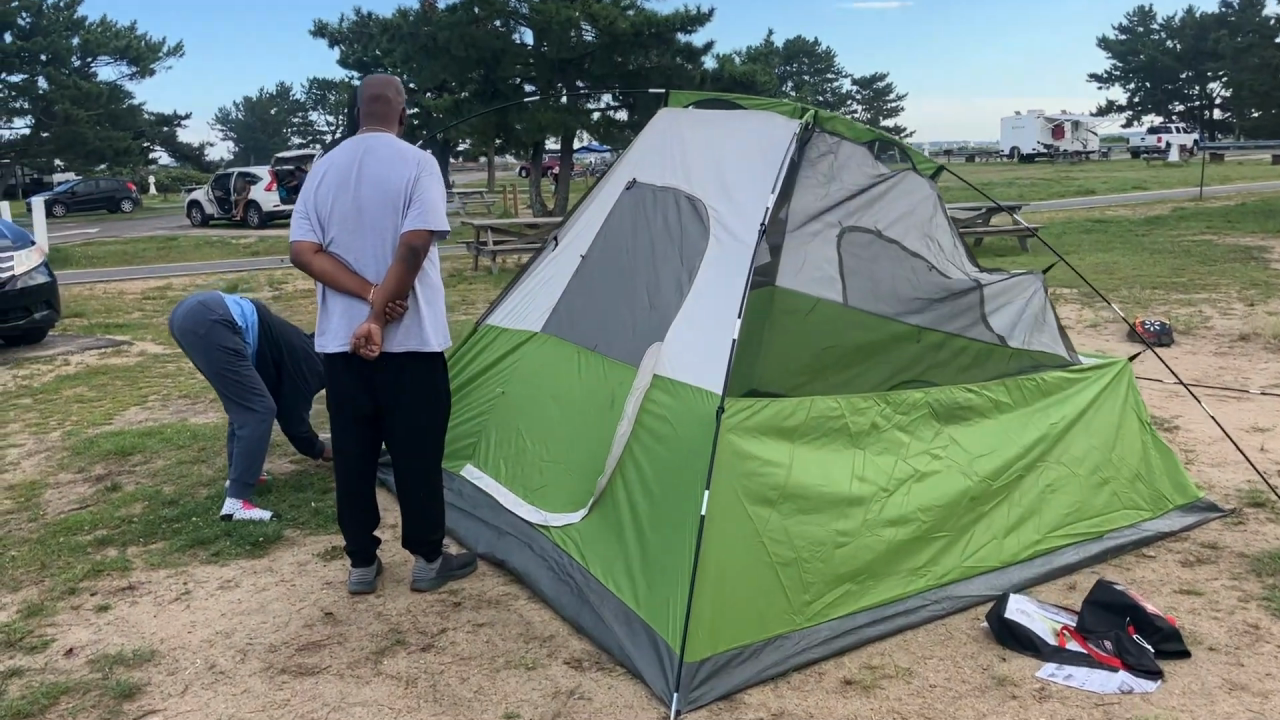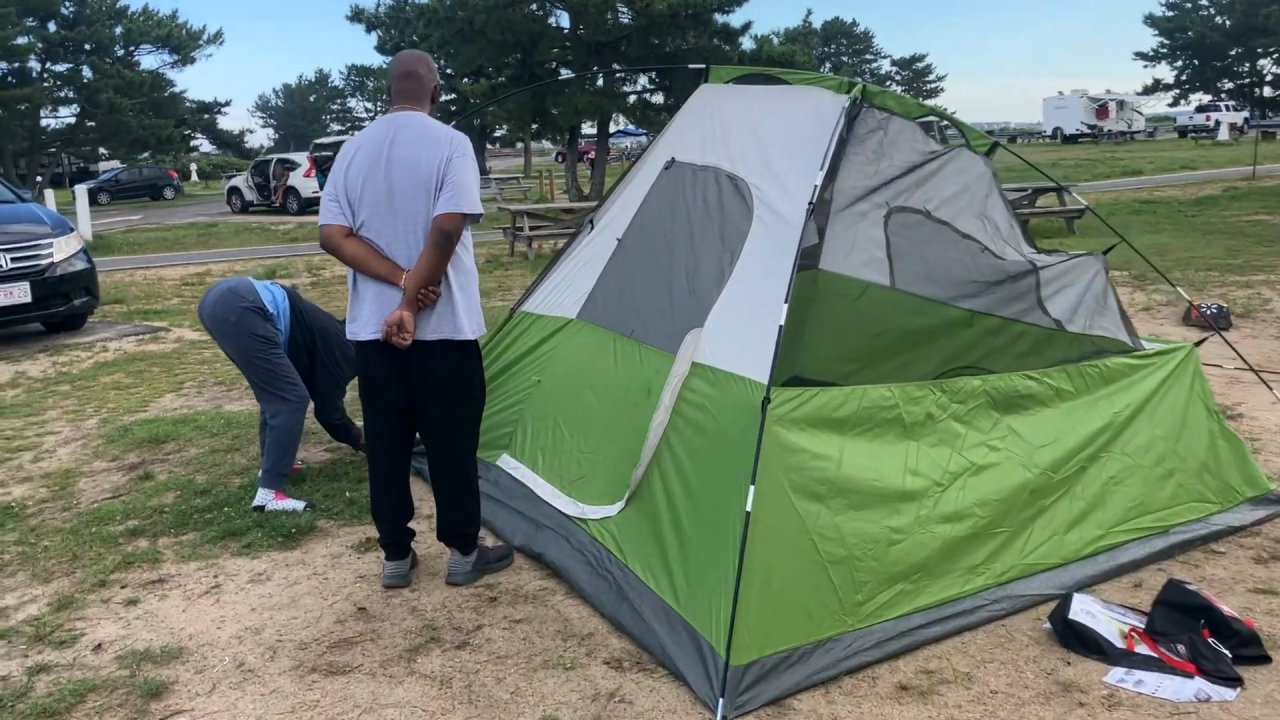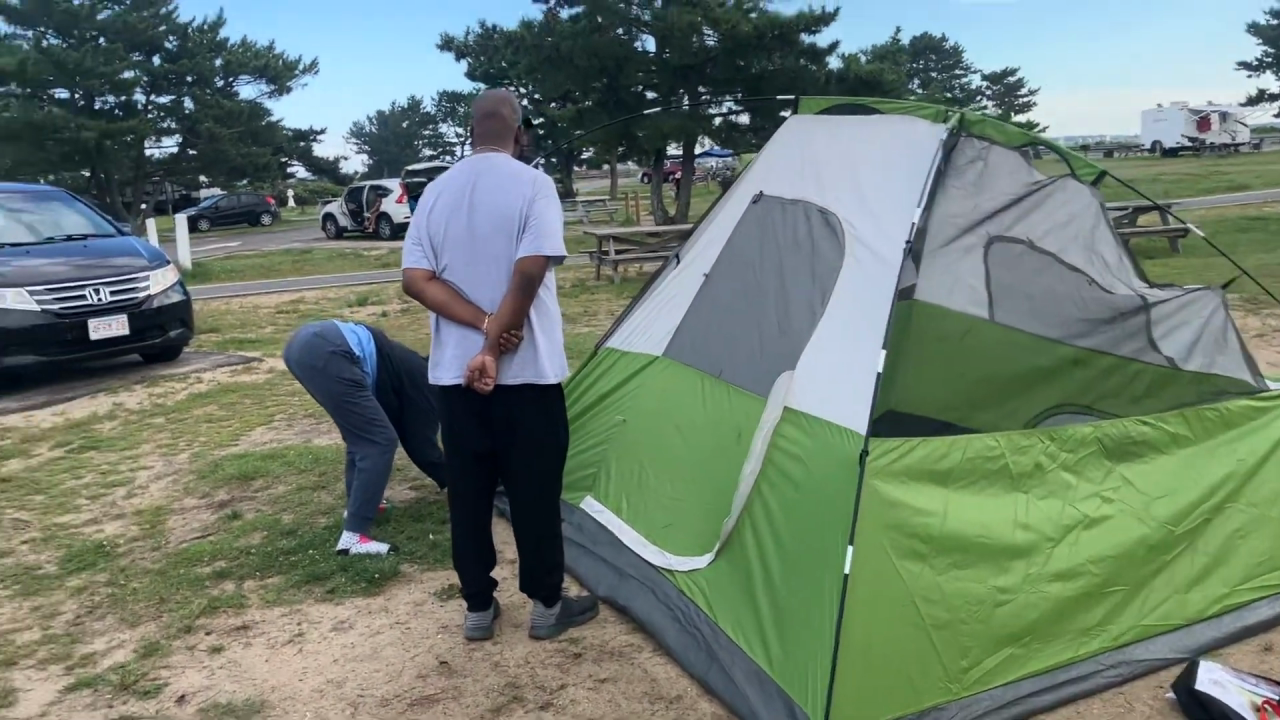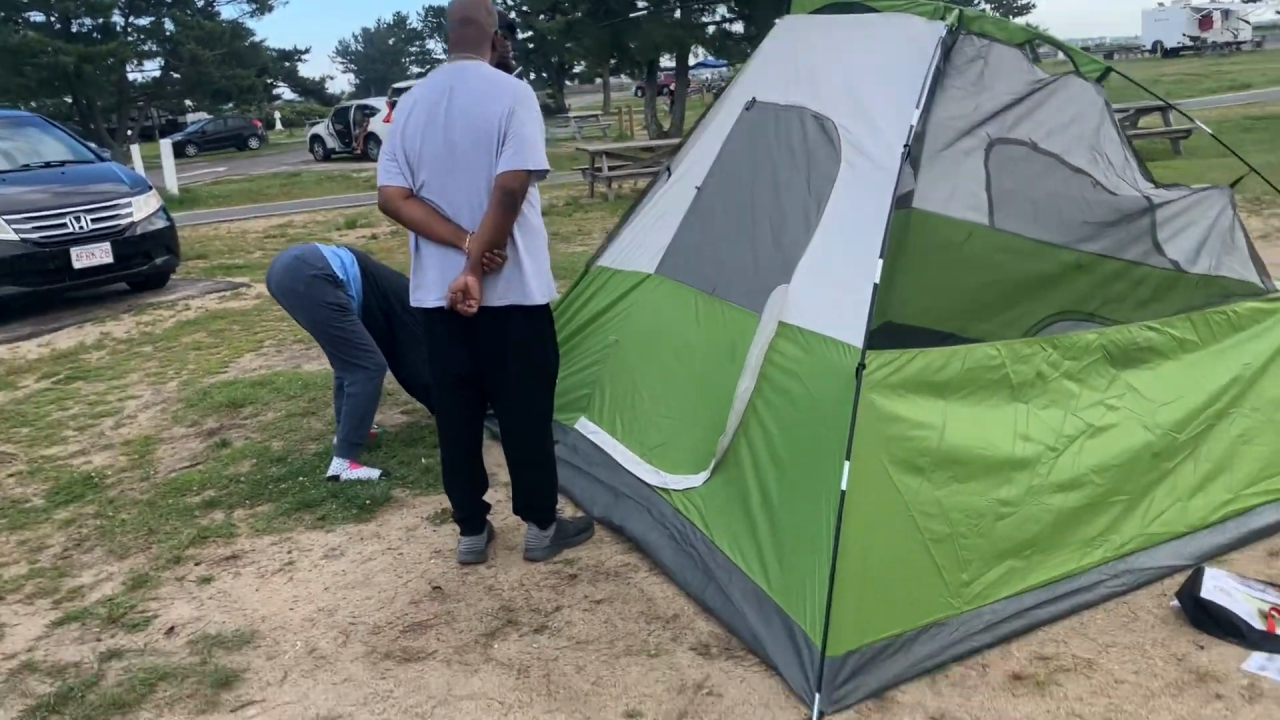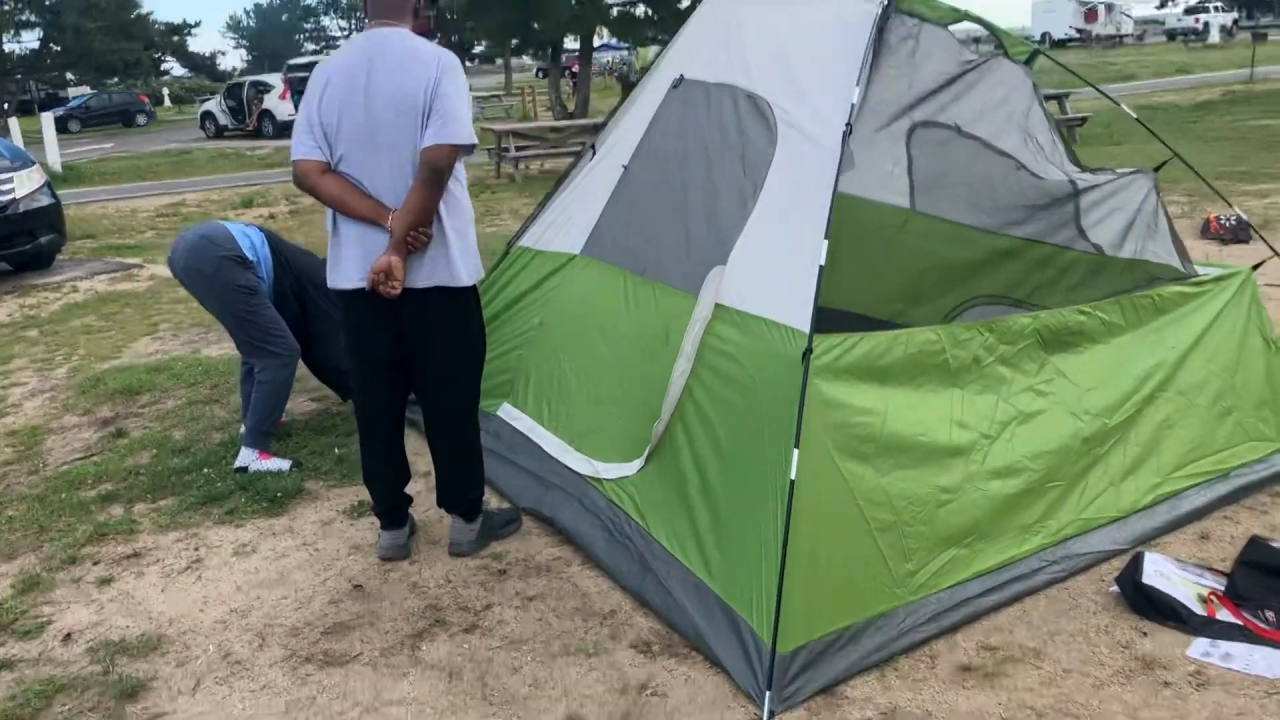
dt=0.4s
person 1, frame 1
left shoulder: (324, 167)
right shoulder: (417, 163)
left elbow: (303, 251)
right elbow: (414, 246)
left wrist: (368, 296)
right wrist: (380, 314)
left hip: (340, 340)
right hip: (409, 339)
left knee: (353, 453)
right knee: (418, 452)
left ankle: (362, 562)
right ankle: (428, 559)
person 1, frame 2
left shoulder: (353, 148)
right shoulder: (449, 144)
left elbow: (333, 236)
right elbow: (446, 230)
left wrist: (401, 282)
right wrist: (413, 300)
left hip: (371, 328)
right hip: (442, 326)
left knee: (386, 444)
right knee: (452, 442)
left ankle: (396, 556)
right ankle: (464, 553)
person 1, frame 3
left shoulder: (436, 191)
right shoulder: (532, 184)
left elbow: (416, 280)
right elbow: (529, 273)
left wrist: (481, 326)
right wrist: (494, 346)
left hip: (453, 372)
right hip: (526, 371)
left knee: (468, 491)
right knee: (535, 490)
left ankle: (478, 607)
right ankle: (546, 604)
person 1, frame 4
left shoulder: (412, 103)
right shoulder: (510, 93)
left elbow: (393, 197)
right elbow: (512, 186)
left wrist: (465, 243)
right wrist: (477, 266)
left hip: (435, 294)
right hip: (513, 291)
left knee: (456, 411)
right knee: (525, 409)
left ankle: (471, 531)
right ankle: (542, 527)
person 1, frame 5
left shoulder: (327, 73)
right shoulder: (437, 63)
left elbow: (308, 174)
right elbow: (436, 165)
left wrist: (388, 222)
right wrist: (401, 245)
left hip: (355, 276)
right hip: (436, 273)
left knee: (377, 404)
right knee: (450, 401)
left ankle: (393, 525)
right ankle: (466, 518)
person 2, frame 1
right shoulder: (307, 365)
left elbow: (288, 415)
right wrist: (321, 450)
left hip: (189, 311)
right hip: (216, 323)
left knee: (245, 407)
right knee: (259, 410)
left ankle: (238, 476)
right ankle: (236, 503)
person 2, frame 2
left shoulder: (338, 338)
right shoulder: (343, 350)
right elbow: (334, 413)
right wrist: (359, 441)
left hip: (223, 296)
right hip: (245, 310)
left knee: (277, 396)
right knee: (290, 399)
left ankle: (272, 466)
right ankle: (269, 493)
person 2, frame 3
left shoulder: (416, 372)
right shoulder: (422, 386)
left elbow: (412, 438)
right elbow: (423, 447)
left hip: (306, 341)
right hip: (326, 353)
left knee: (363, 434)
right knee: (379, 442)
left ankle: (356, 505)
right ankle: (354, 537)
person 2, frame 4
left shoulder: (400, 295)
right shoulder: (410, 307)
left elbow: (402, 361)
right elbow: (414, 369)
right hip: (310, 276)
left knee: (351, 359)
right knee: (367, 366)
left ankle: (346, 432)
right ankle: (344, 464)
person 2, frame 5
left shoulder: (311, 274)
right shoulder: (324, 288)
left elbow: (313, 347)
right elbow: (328, 352)
left wrist: (345, 386)
right wrist: (354, 393)
right hip: (216, 258)
left knee: (257, 345)
right knee: (278, 352)
left ankle: (251, 420)
right ankle: (251, 454)
